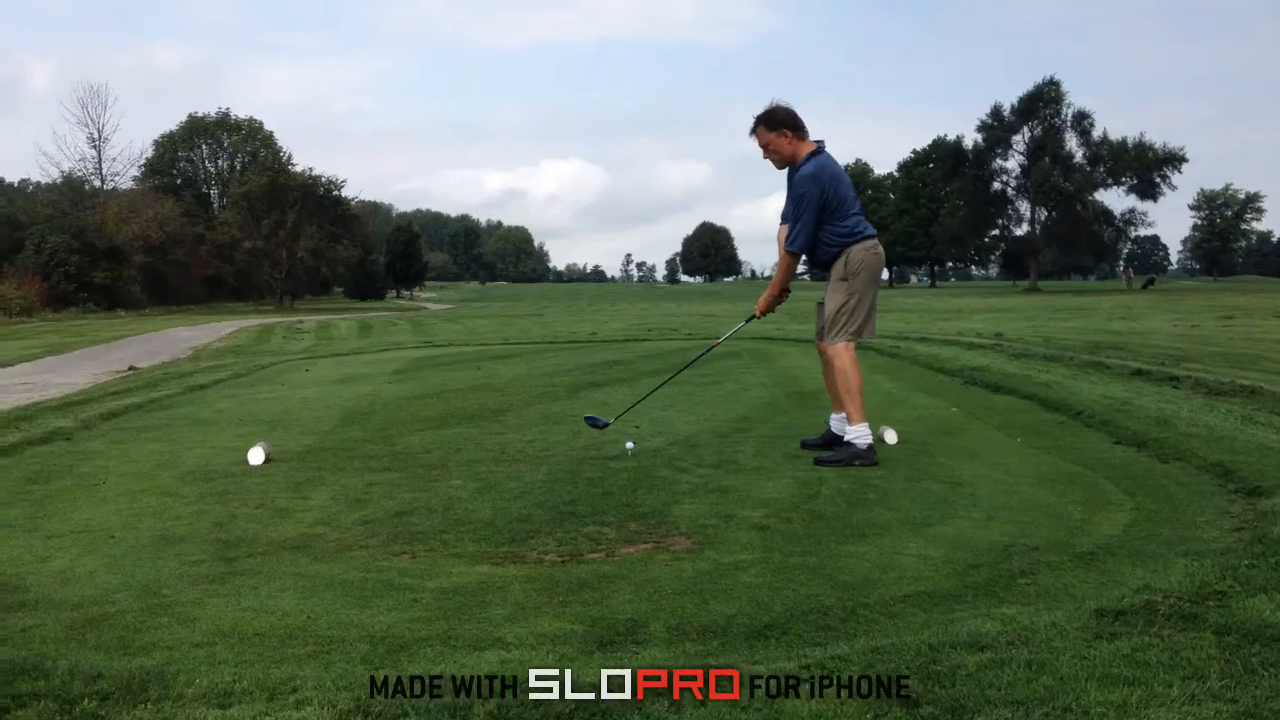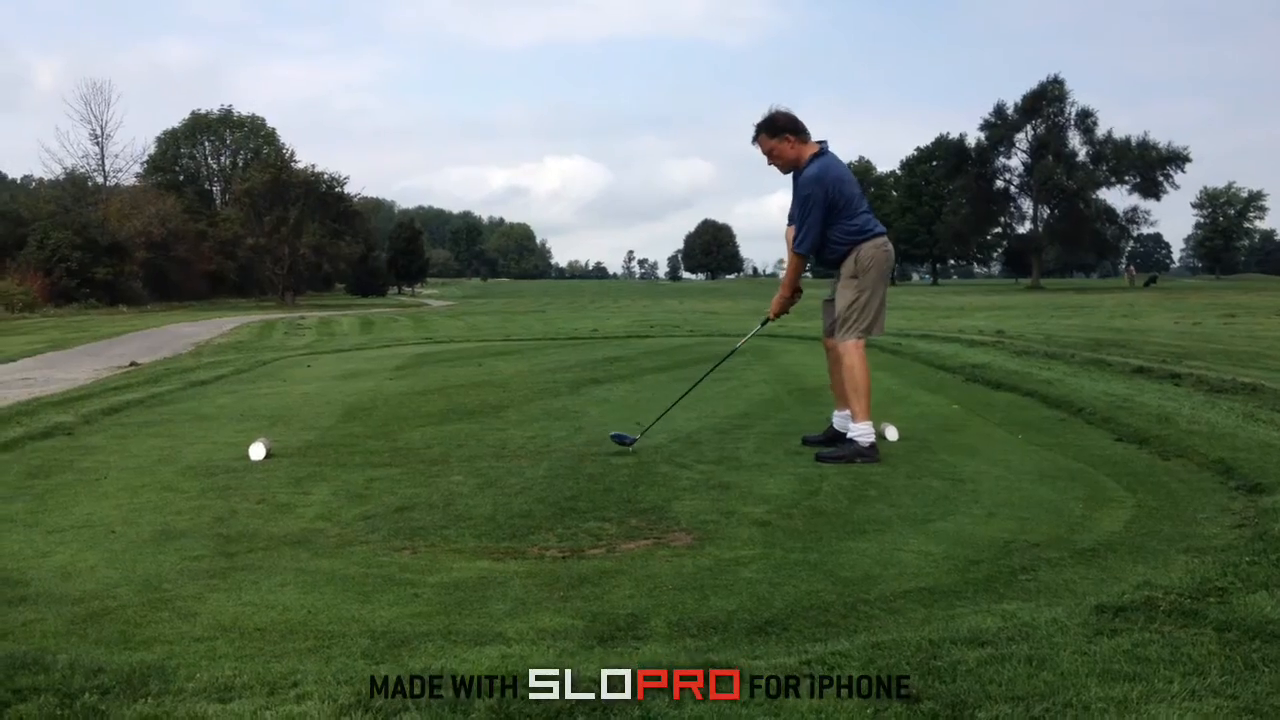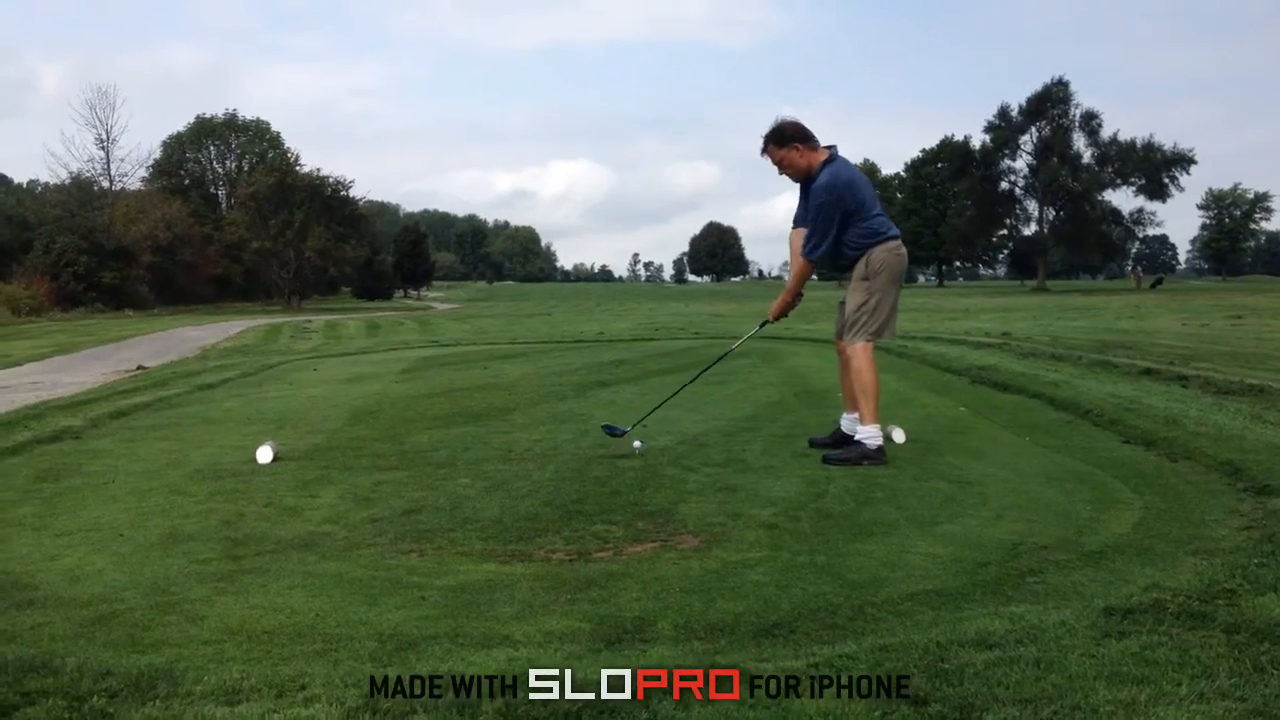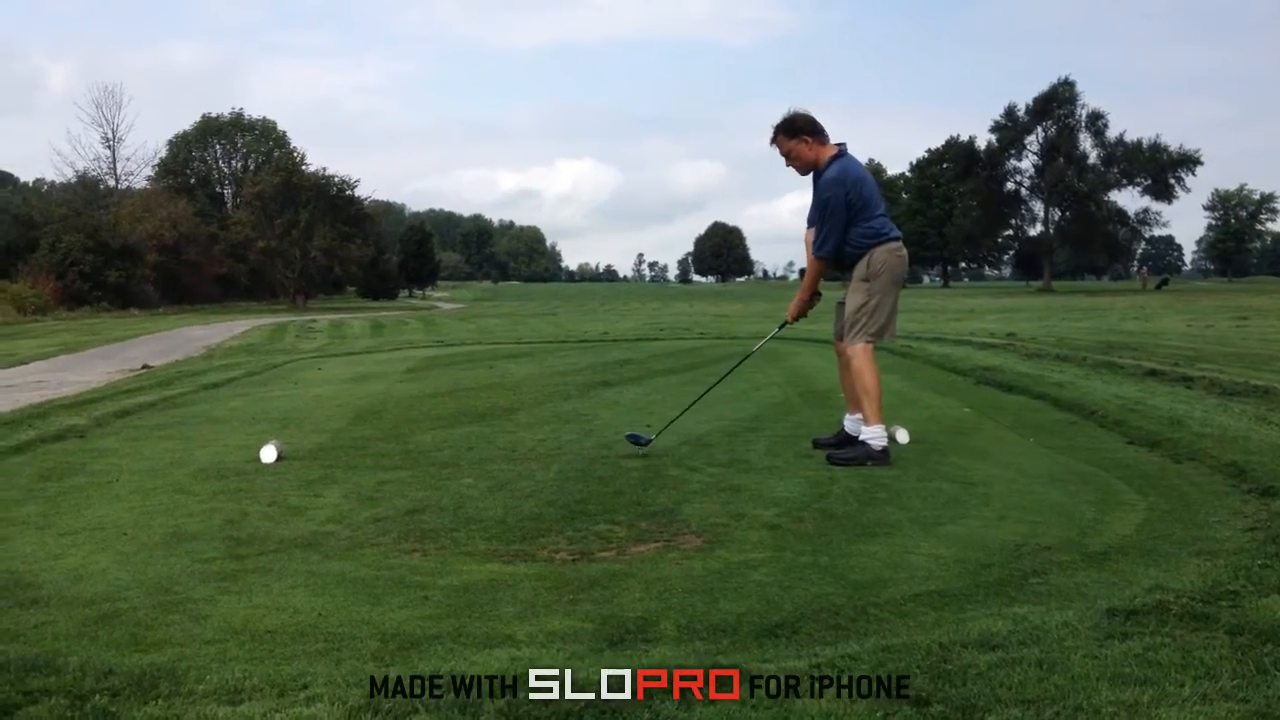
dt=0.4s
person 1, frame 1
left shoulder: (811, 175)
right shoulder: (805, 165)
left elbow: (796, 244)
right elbow: (787, 226)
left wrist: (772, 292)
right wrist: (784, 281)
left hip: (855, 258)
right hip: (845, 259)
left knee: (839, 344)
right knee: (825, 343)
left ankle: (860, 442)
right ankle: (841, 428)
person 1, frame 2
left shoulder: (814, 177)
right shoulder: (811, 166)
left elbow: (804, 246)
right elbow: (795, 228)
left wrist: (784, 294)
right wrist: (791, 283)
left hip: (864, 256)
right hip: (853, 258)
left knee: (849, 341)
right knee: (833, 340)
left ankle: (863, 439)
right ankle: (843, 425)
person 1, frame 3
left shoulder: (829, 183)
right shoulder: (816, 173)
left elbow: (813, 253)
right elbow: (800, 229)
left wrist: (787, 297)
right wrist: (793, 285)
left hip: (877, 258)
right hip: (866, 260)
left knee: (858, 344)
right knee: (844, 343)
left ankle: (870, 442)
right ankle: (850, 427)
person 1, frame 4
left shoulder: (835, 179)
right shoulder: (829, 169)
left elbow: (825, 249)
right elbow: (814, 230)
left wrist: (803, 296)
right wrist: (810, 285)
left hip: (877, 259)
right hip: (867, 261)
left knee: (858, 345)
right knee: (844, 344)
left ankle: (875, 442)
right ankle: (854, 428)
